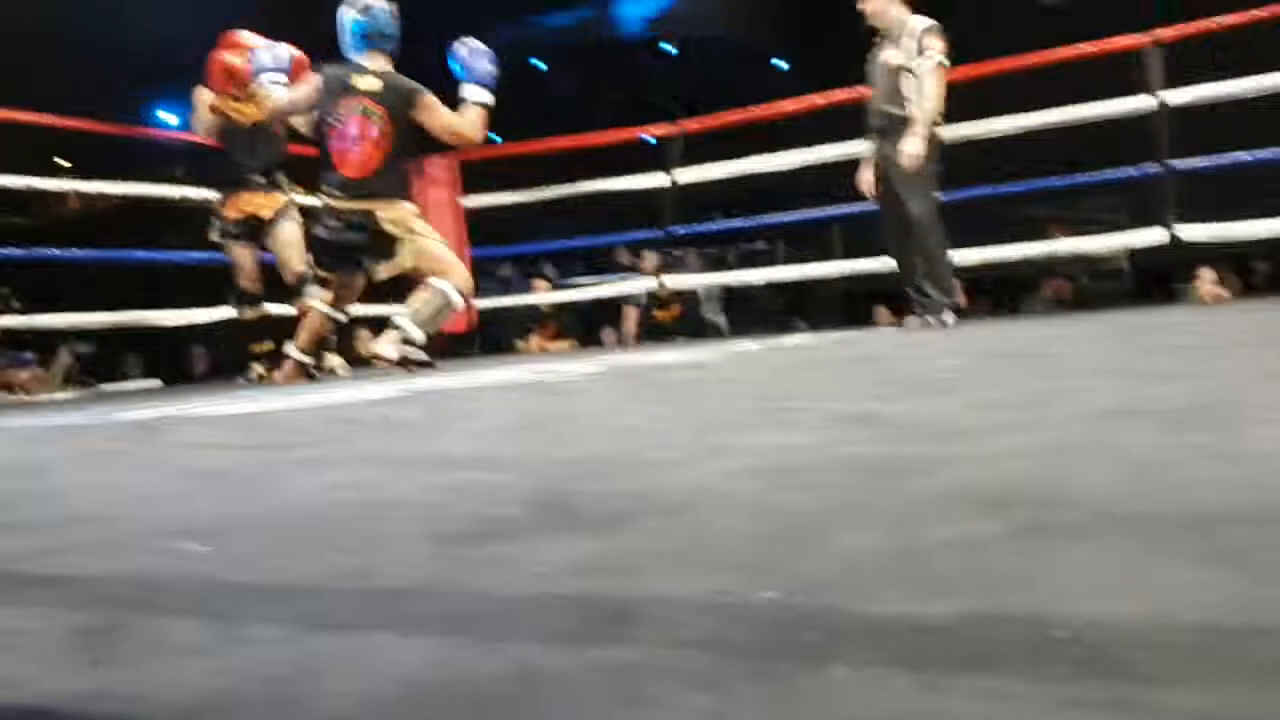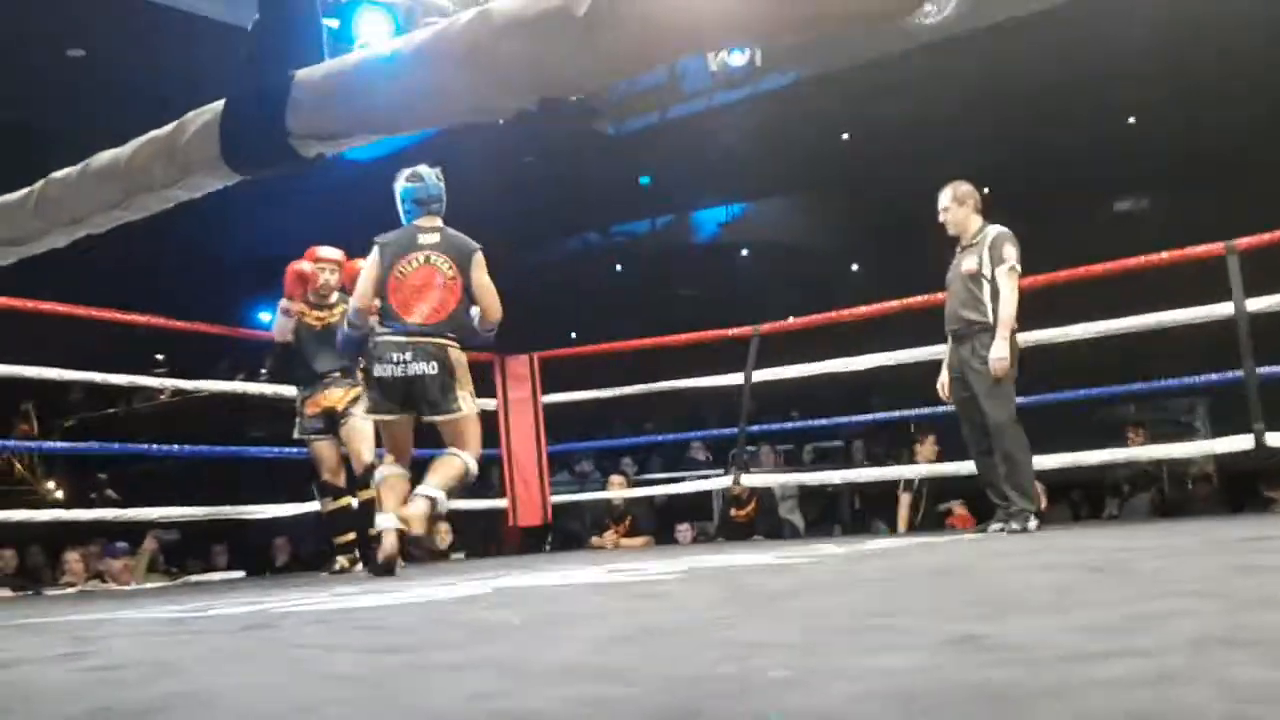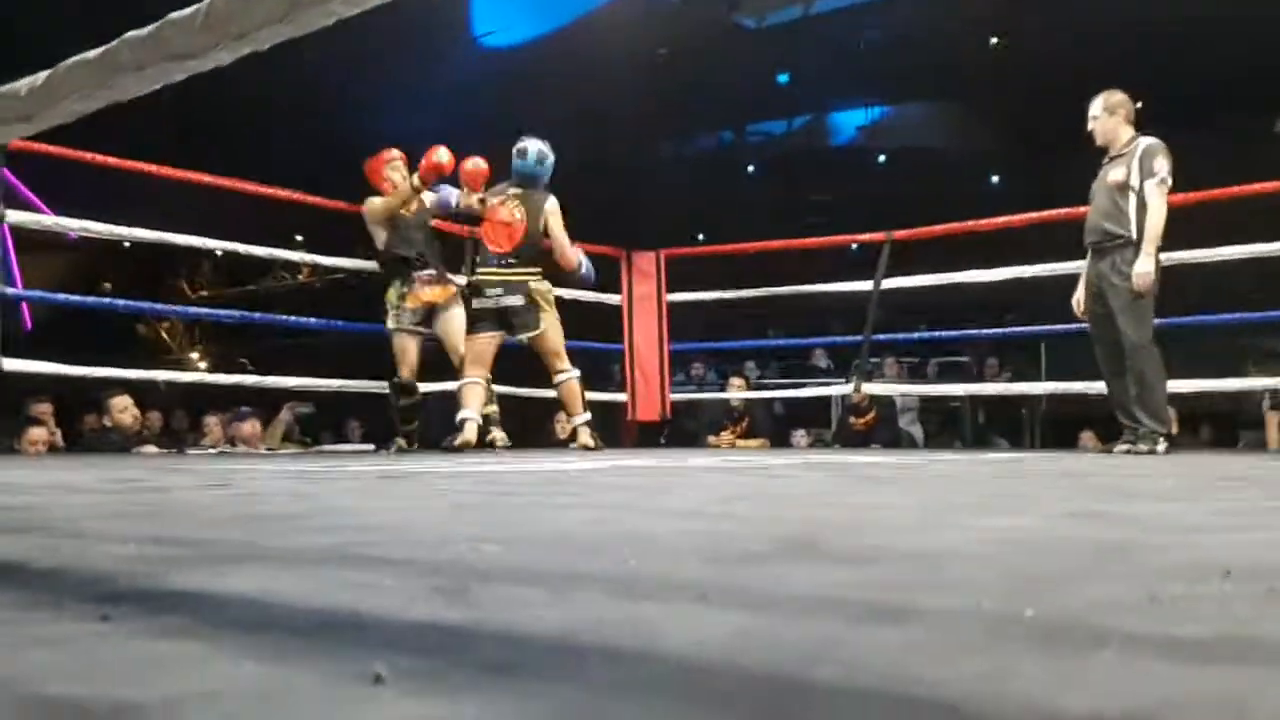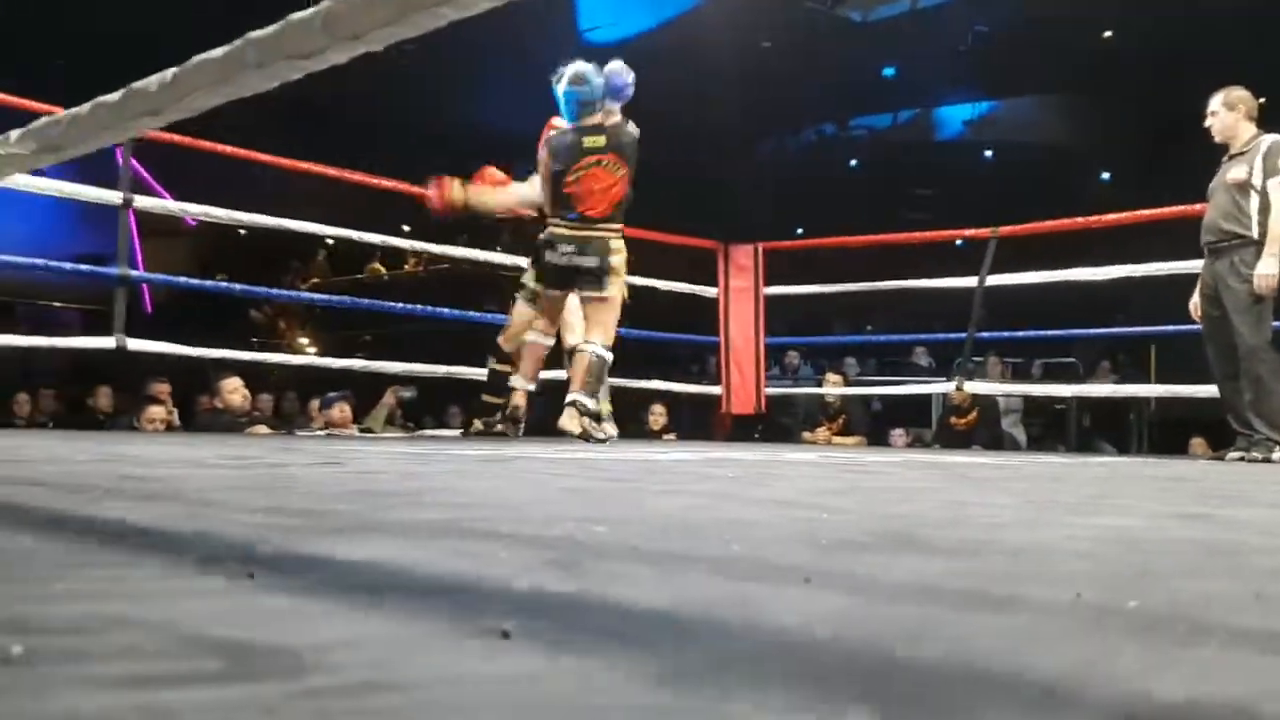
dt=1s
person 1, frame 1
left shoulder: (328, 81)
right shoulder: (408, 93)
left elbow: (278, 106)
right elbow: (468, 135)
left wrist: (269, 73)
right wrist: (478, 87)
left hip: (336, 215)
right hip: (383, 215)
left knee: (342, 291)
right knee: (456, 280)
left ankle: (292, 366)
right ankle: (400, 339)
person 1, frame 2
left shoulder: (386, 245)
right shoulder: (468, 249)
left elbow: (359, 305)
right elbow: (492, 315)
left wrist: (355, 334)
right wrist: (480, 329)
left hip: (388, 356)
right hip: (438, 358)
left knee: (396, 455)
right knee: (464, 449)
left ankle: (389, 534)
right ankle: (419, 507)
person 1, frame 3
left shoulder: (491, 196)
right shoulder: (547, 202)
right elbow: (566, 258)
right wrist: (583, 265)
left hip: (485, 289)
right hip: (522, 289)
left knee: (474, 370)
right knee: (559, 363)
left ankle: (468, 426)
right ankle: (583, 431)
person 1, frame 4
left shoulder: (554, 143)
right shoulder: (629, 137)
left elbow: (539, 194)
left hip: (560, 243)
right hip: (603, 247)
left knee: (544, 320)
right knee: (600, 333)
left ankle: (519, 395)
right ankle: (576, 411)
person 2, frame 1
left shoulder: (922, 31)
right shoulder: (883, 46)
left elbow: (933, 83)
left wrist: (917, 134)
right wrist: (870, 159)
left hip: (910, 141)
right hip: (887, 144)
left knee: (920, 217)
right knee: (895, 226)
left ankle: (941, 303)
right ankle: (923, 302)
person 2, frame 2
left shoulder: (997, 238)
right shoulder: (960, 253)
left elbow: (1008, 290)
left wrist: (1002, 341)
right wrist: (947, 364)
left hip: (987, 344)
right hip: (962, 349)
left knee: (1002, 423)
right knee: (976, 433)
left ankle: (1024, 509)
right ankle: (1003, 508)
person 2, frame 3
left shoulder: (1148, 150)
right shoulder: (1107, 165)
left elbow: (1157, 203)
left wrist: (1146, 256)
right wrist: (1084, 279)
left hip: (1128, 259)
right hip: (1100, 264)
left knee: (1138, 343)
right knee: (1108, 351)
left ankle: (1154, 432)
right ankle: (1131, 430)
person 2, frame 4
right shoulder: (1227, 164)
right wrist: (1201, 283)
left hip: (1246, 260)
right hip: (1215, 265)
right knee: (1223, 356)
right ankle: (1245, 437)
person 3, frame 1
right shoulder: (208, 95)
right elbow: (203, 131)
left wrist: (300, 83)
right wrist: (219, 93)
left hip: (273, 195)
right hip: (236, 202)
left knee: (297, 270)
right knee: (247, 284)
right ankle: (261, 359)
person 3, frame 2
left shoulder: (348, 304)
right shoulder: (293, 305)
right elbow: (279, 338)
right wrist: (292, 300)
left hip: (348, 392)
right hip: (312, 400)
left knee: (364, 462)
right knee: (329, 476)
right ankle: (346, 553)
person 3, frame 3
left shoulder: (427, 199)
right shoulder: (373, 206)
left elbow: (461, 202)
right elbow: (393, 205)
right wrist: (421, 179)
left hip: (442, 289)
right hip: (406, 296)
left knee: (465, 356)
right knee: (406, 373)
left ankle: (493, 427)
right ankle: (407, 436)
person 3, frame 4
right shoulder: (540, 177)
right elbow: (516, 206)
left knee: (574, 342)
right knee: (508, 343)
left ankle: (604, 417)
right ankle: (488, 417)
